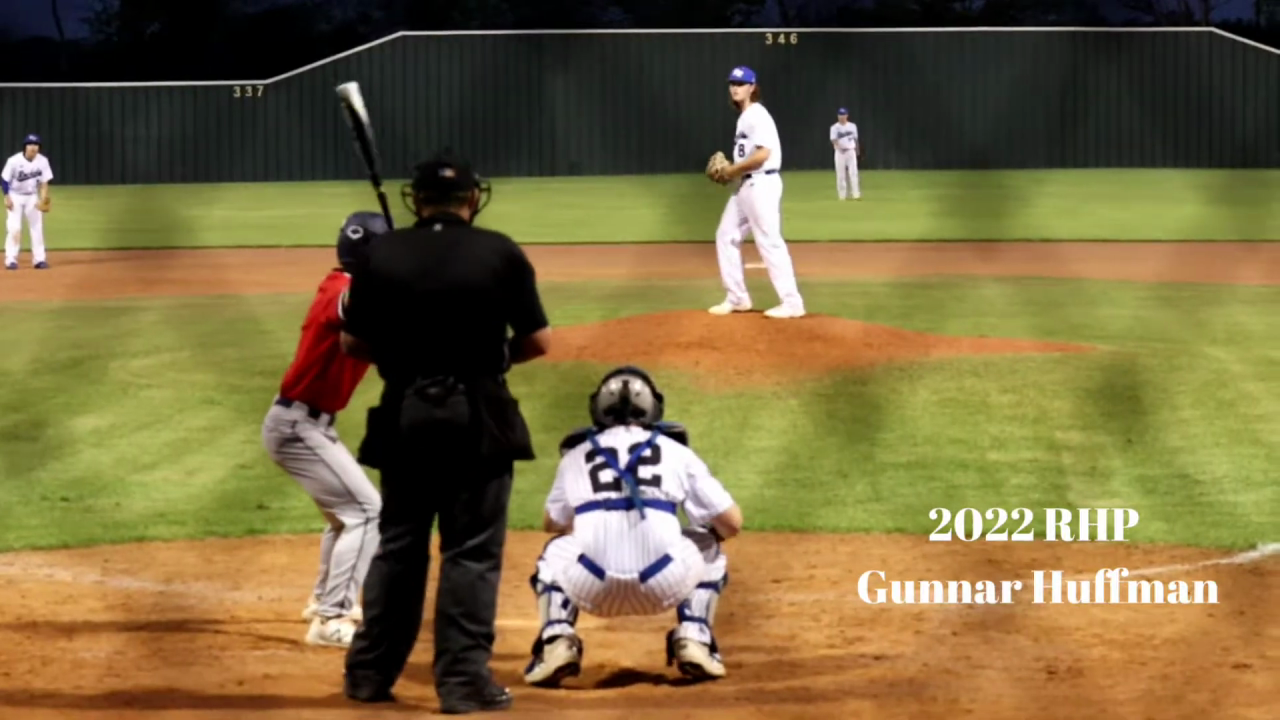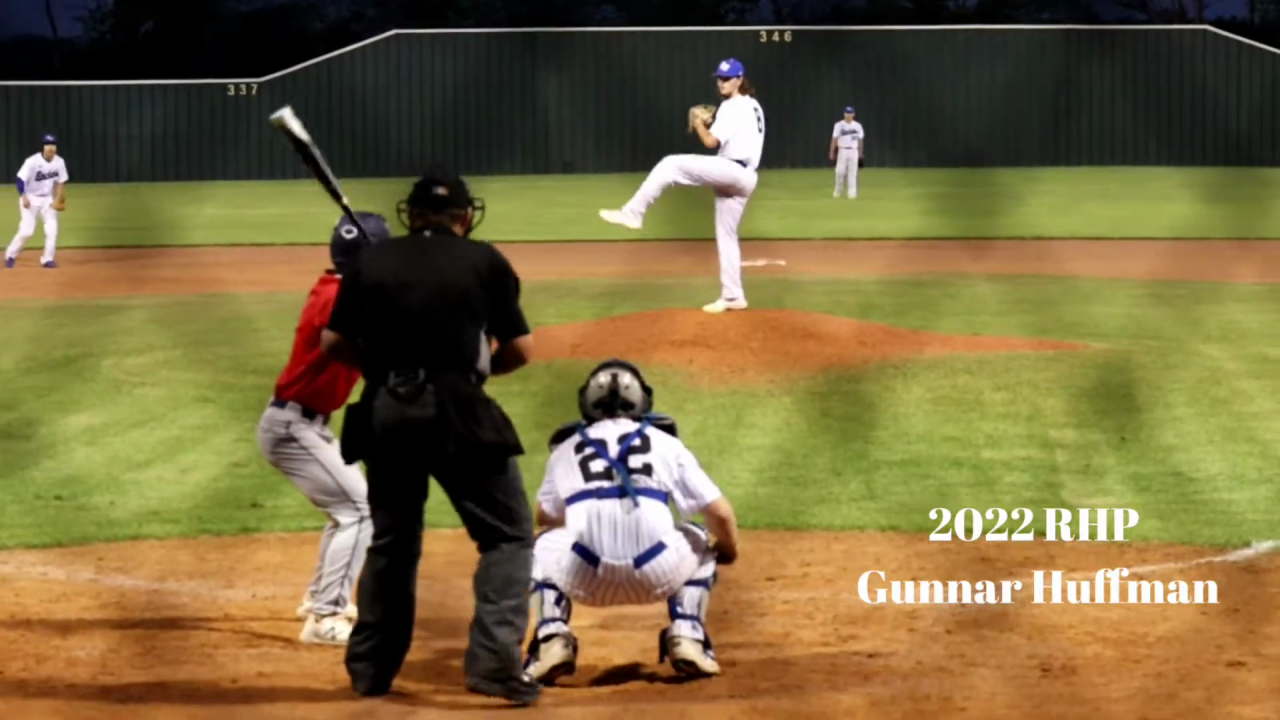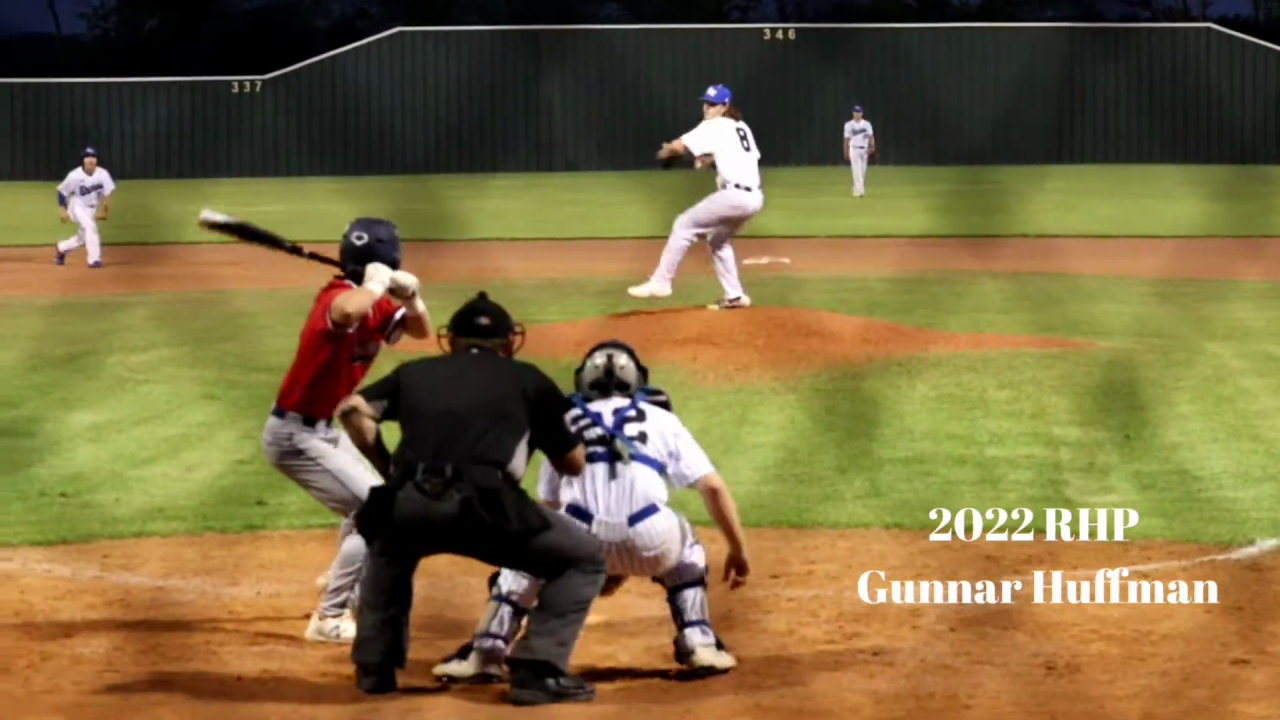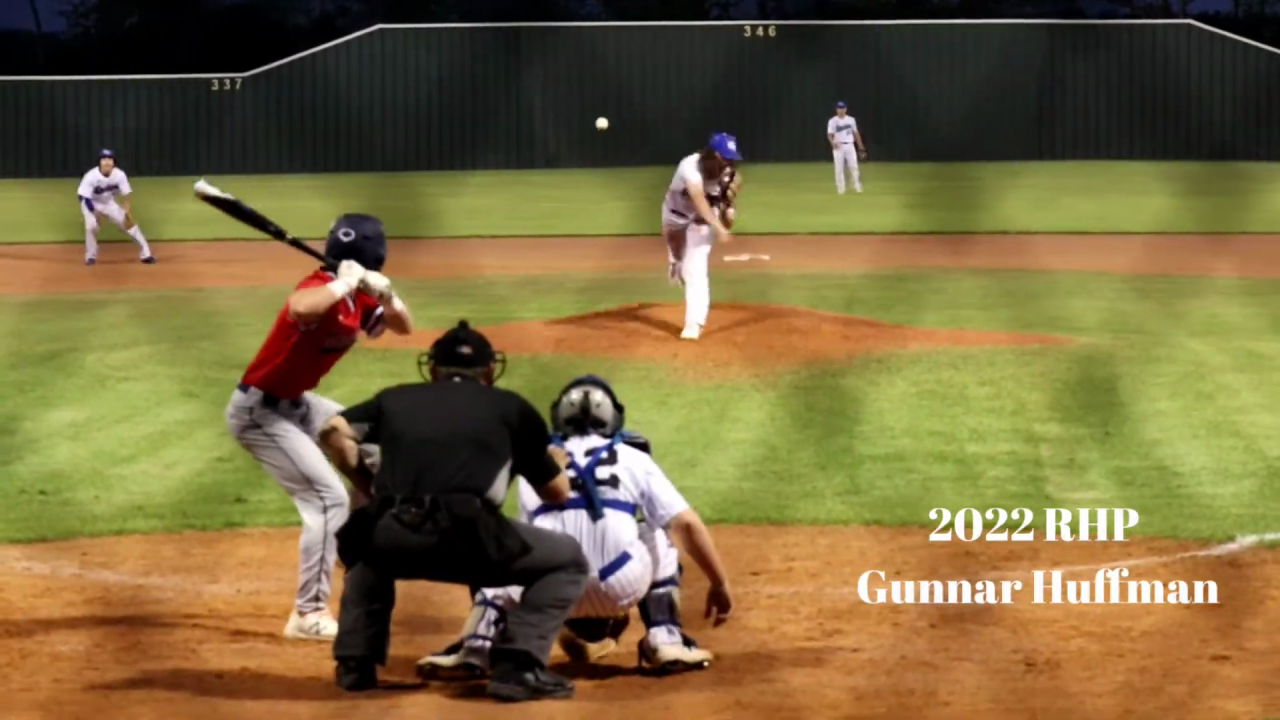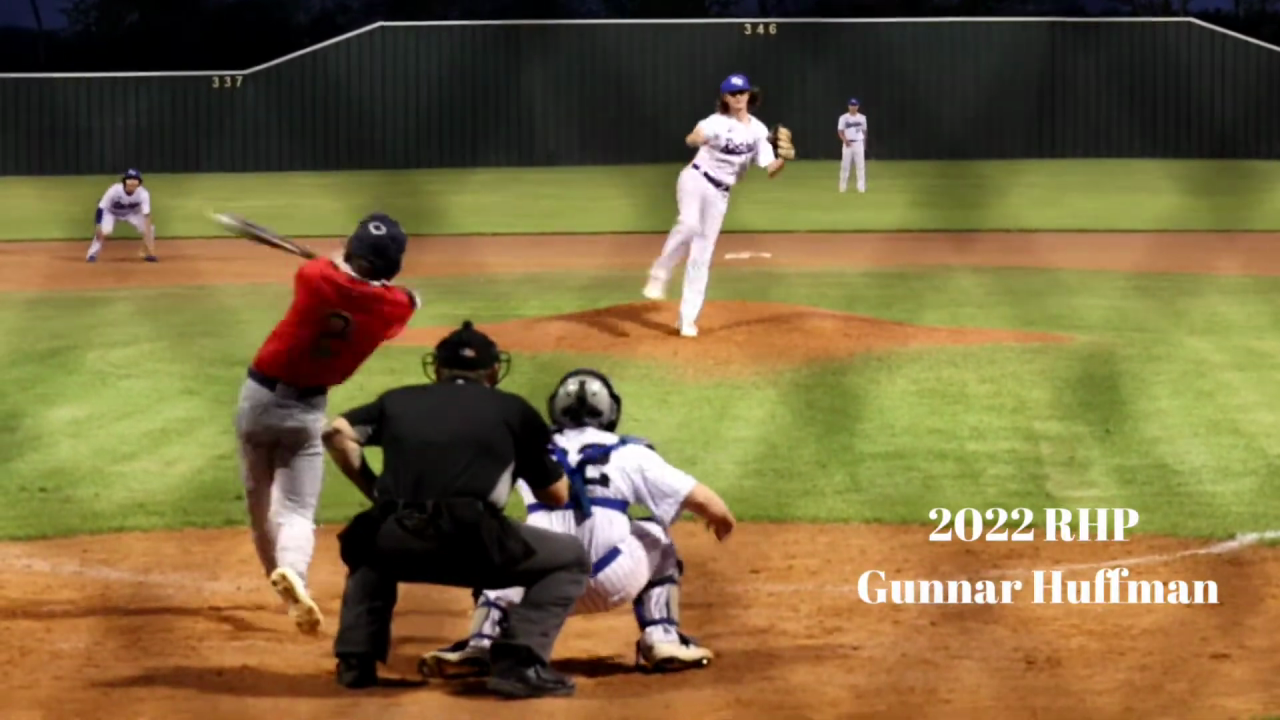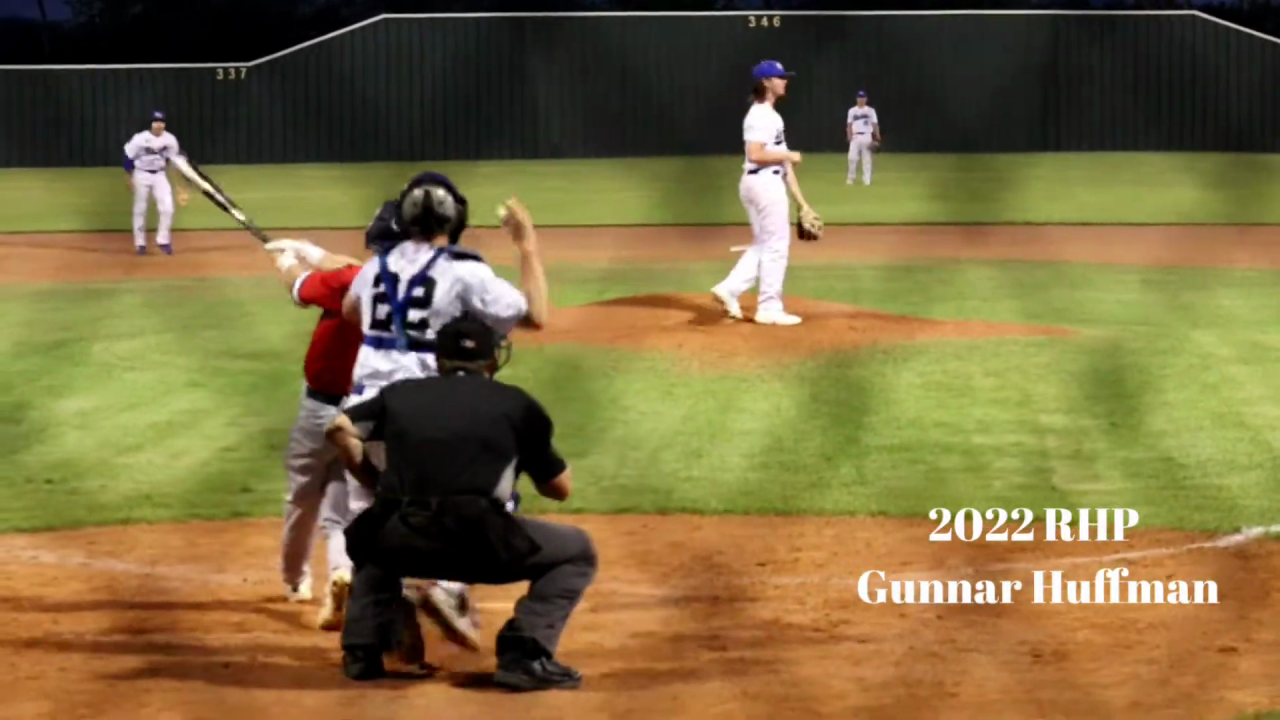
dt=0.5s
person 1, frame 1
left shoulder: (381, 254)
right shoulder: (499, 251)
left elbow: (353, 342)
right elbow: (539, 340)
left hip: (406, 414)
right hip: (477, 416)
left knee: (399, 546)
right knee: (472, 552)
left ankle: (371, 671)
person 1, frame 2
left shoulder: (370, 260)
right shoulder: (484, 260)
left elbow: (334, 342)
right elbow: (520, 349)
left hip: (384, 414)
right hip: (456, 413)
left knee: (391, 541)
right knee: (507, 535)
left ankle: (370, 667)
right ankle: (495, 662)
person 1, frame 3
left shoulder: (414, 372)
right shoulder: (529, 379)
left elbow: (352, 409)
right elbow: (573, 463)
left wrist: (387, 467)
right wrist: (569, 430)
left hip: (410, 509)
right hip: (482, 507)
left knee: (388, 551)
right knee: (584, 559)
left ankle: (374, 666)
right ankle: (538, 673)
person 1, frame 4
left shoulder: (395, 398)
right shoulder: (511, 406)
left elbow: (333, 430)
right elbow: (557, 492)
left wrist: (369, 489)
right wrist: (555, 459)
left hip: (392, 540)
right hip: (465, 540)
left knee: (371, 538)
right knee: (568, 560)
left ankle: (355, 661)
right ankle: (518, 667)
person 1, frame 5
left shoulder: (399, 399)
right shoulder: (514, 409)
left elbow: (337, 432)
right elbow: (556, 496)
left wrist: (374, 491)
right wrist: (539, 452)
left hip: (396, 543)
right hip: (469, 543)
left knee: (374, 538)
right knee: (572, 559)
left ankle: (356, 658)
right ankle: (519, 663)
person 1, frame 6
left shoulder: (400, 393)
right shoulder: (516, 402)
left elbow: (339, 428)
right elbow: (559, 488)
left wrist: (377, 486)
left hip: (401, 540)
right hip: (476, 540)
left knee: (377, 533)
right knee: (577, 552)
left ankle: (363, 649)
right ankle: (525, 655)
person 2, frame 1
left shoulder: (350, 293)
right shoulder: (341, 291)
left hip: (306, 422)
right hip: (297, 425)
left knee: (345, 510)
right knee: (366, 512)
left ankle: (327, 601)
right ankle: (330, 620)
person 2, frame 2
right shoulder: (335, 294)
left hip: (303, 423)
right hip: (292, 426)
left knee: (347, 507)
right knee: (361, 510)
left ankle: (321, 598)
right ankle: (324, 619)
person 2, frame 3
left shoulder: (375, 303)
right shoulder: (338, 297)
left elbow: (421, 331)
right elbow: (350, 312)
left wrist: (411, 296)
right wrist: (378, 285)
left hip: (318, 426)
right hip: (295, 435)
left knee: (366, 501)
left ankle: (340, 578)
right ankle: (330, 619)
person 2, frame 4
left shoulder: (357, 298)
right shoulder: (321, 288)
left elbow: (403, 327)
right elbow: (300, 309)
left wrist: (386, 294)
right wrist: (344, 283)
left hip: (291, 402)
right hip: (259, 411)
left knee: (367, 443)
right knee: (328, 500)
right ankle: (309, 615)
person 2, frame 5
left shoulder: (320, 276)
right shoulder: (400, 304)
left hip: (258, 397)
right hip: (307, 410)
left knee: (260, 504)
right knee: (299, 510)
left ankle: (284, 579)
right ankle: (292, 572)
person 2, frame 6
left shoulder: (345, 282)
left elbow: (297, 282)
left wrist: (285, 257)
right wrist: (311, 252)
left hip: (322, 412)
left knee: (303, 505)
right knee: (339, 517)
left ankle: (295, 580)
right ankle: (344, 570)
person 3, frame 1
left shoulder: (577, 455)
right shoulder: (676, 451)
left elbow: (552, 522)
right elbow: (731, 521)
right wrist: (721, 534)
left hip: (591, 587)
right hip: (663, 584)
left knee: (556, 553)
right knee: (707, 547)
left ankle: (558, 644)
right ankle: (694, 641)
person 3, frame 2
left shoulder: (566, 448)
right shoulder: (665, 443)
left elbow: (544, 515)
right elbow: (720, 513)
right wrist: (727, 548)
left hip: (586, 577)
right hip: (657, 573)
left knee: (544, 550)
right knee: (699, 547)
left ankle: (552, 642)
right ankle: (687, 639)
person 3, frame 3
left shoulder: (565, 423)
right shoulder: (660, 417)
left elbow: (548, 506)
right elbow: (713, 487)
right wrist: (738, 548)
right hip: (648, 534)
right knee: (685, 548)
left ankle: (486, 651)
right ankle: (700, 644)
person 3, frame 4
right shoulder: (633, 458)
right elbow: (687, 524)
right wrist: (720, 584)
right hip: (621, 584)
right knee: (658, 542)
left ankle: (473, 651)
right ankle: (665, 641)
person 3, frame 5
right shoulder: (630, 453)
right elbow: (700, 500)
right wrist: (724, 519)
right hip: (613, 580)
right knee: (653, 539)
left ankle: (481, 647)
right ankle: (661, 639)
person 3, frame 6
left shoulder: (380, 264)
right shoulder: (463, 272)
left elbow: (350, 314)
right elbow: (536, 316)
right wrist: (528, 245)
left hip: (368, 408)
right ankle: (446, 591)
person 4, frame 1
left shoulder: (757, 115)
right shoulder: (744, 117)
left elbow: (762, 155)
left wrist: (733, 168)
right wrist: (733, 170)
left hip: (761, 184)
right hip: (747, 185)
left knee: (769, 242)
right knee: (726, 236)
left ankle: (792, 301)
right ankle: (738, 298)
person 4, frame 2
left shoulder: (732, 106)
right shoulder: (753, 106)
left elbow: (711, 142)
left wrist: (697, 125)
right wrist: (705, 126)
left hip: (729, 170)
right hip: (746, 178)
left knee: (670, 164)
right knee: (726, 235)
left ankle: (632, 213)
right ankle: (733, 296)
person 4, frame 3
left shoulder: (711, 128)
right shoulder: (741, 128)
left elbow: (676, 146)
left wrist: (664, 153)
left hip: (736, 196)
right hip: (752, 198)
left knee: (684, 225)
right knee: (718, 243)
left ankle: (660, 281)
right ankle: (734, 297)
person 4, frame 4
left shoulder: (725, 172)
right shoulder: (691, 166)
right elbow: (698, 196)
right wrist: (717, 226)
left hip: (703, 221)
right hip: (675, 216)
left knee: (696, 267)
right knee: (680, 260)
left ankle: (694, 322)
right ankle: (676, 265)
person 4, frame 5
left shoulder: (759, 131)
right shoulder: (716, 121)
left elbow: (771, 170)
right elbow: (691, 140)
left wrist: (784, 157)
right wrist: (700, 138)
left hip: (720, 194)
right hip: (696, 179)
left knee: (702, 254)
right knee: (688, 225)
left ankle: (687, 318)
right ankle: (659, 273)
person 4, frame 6
left shoulder: (772, 115)
right shoulder: (760, 114)
left elbow: (786, 161)
right elbow: (755, 155)
left wrist: (799, 198)
right wrist: (787, 156)
left hip: (755, 185)
right hip: (765, 183)
left knee: (763, 246)
right knee: (776, 246)
left ankle: (729, 288)
right ankle: (769, 308)
